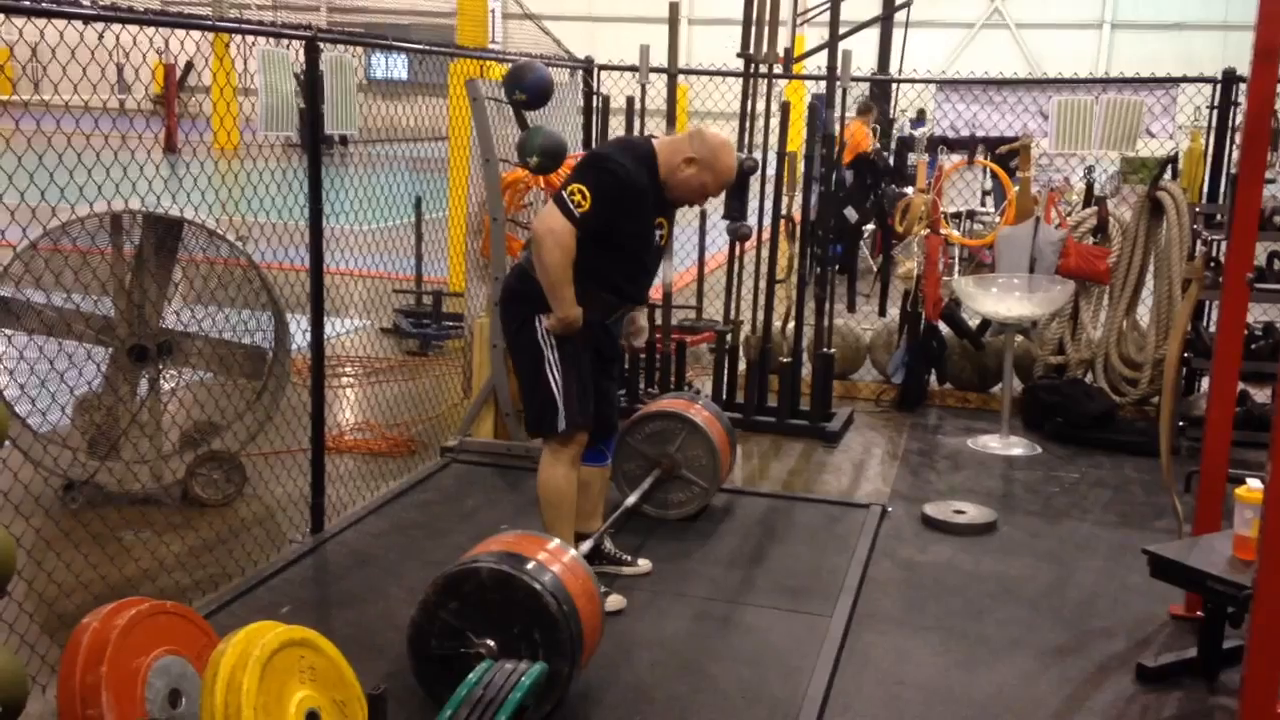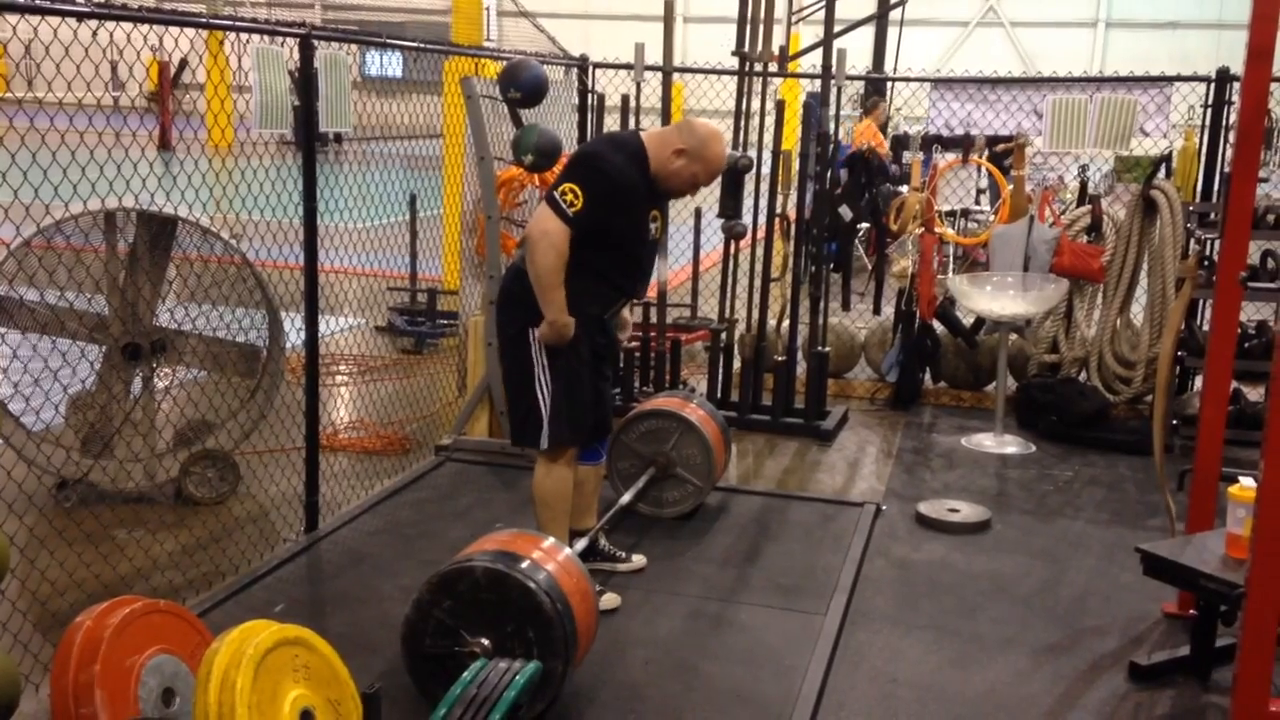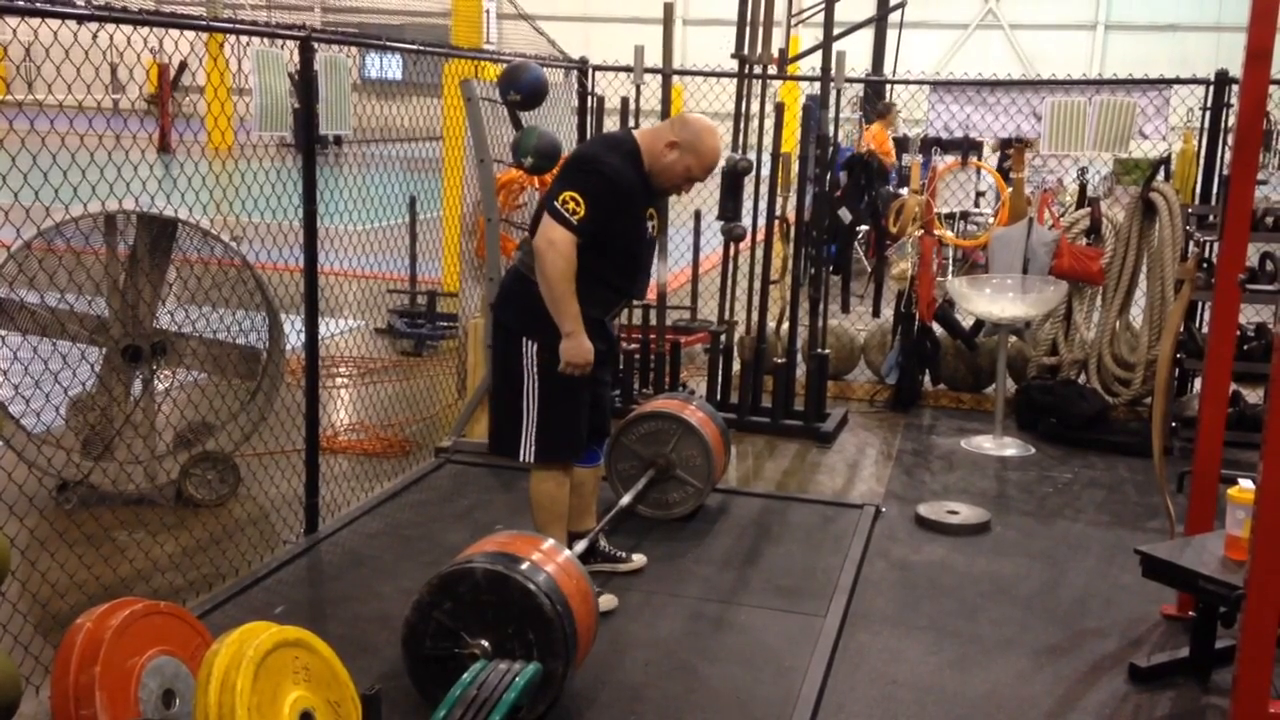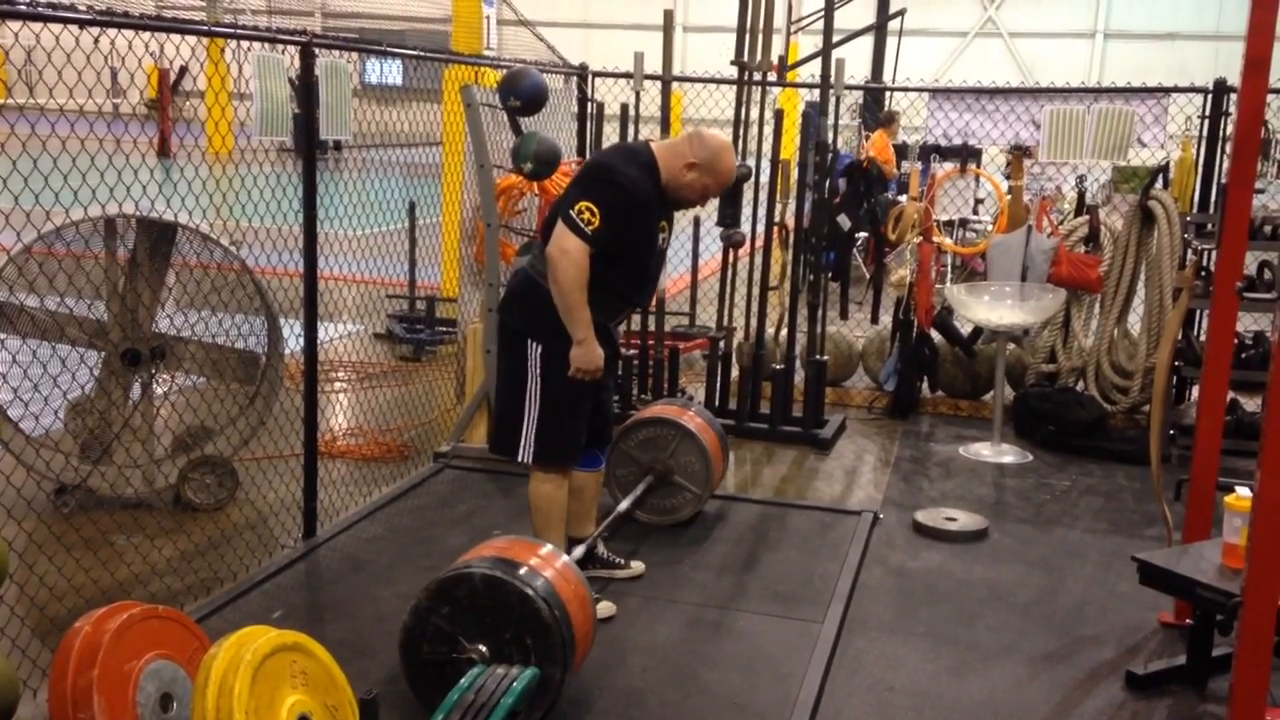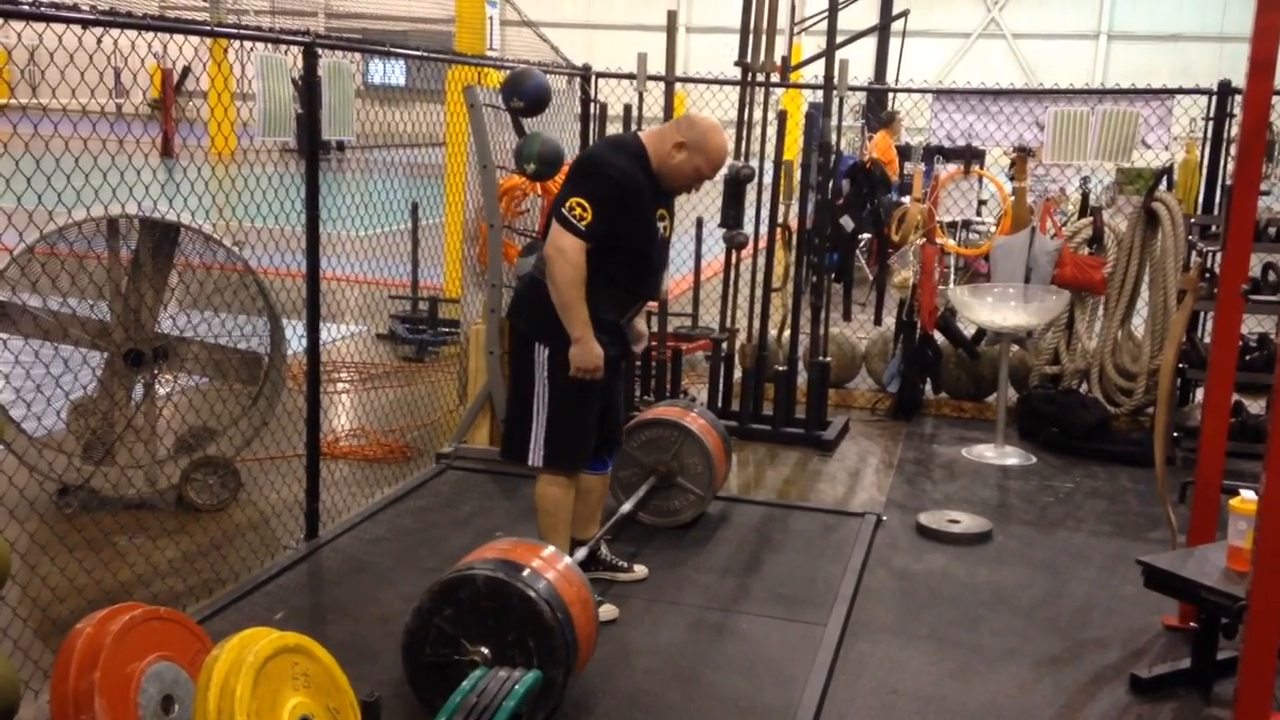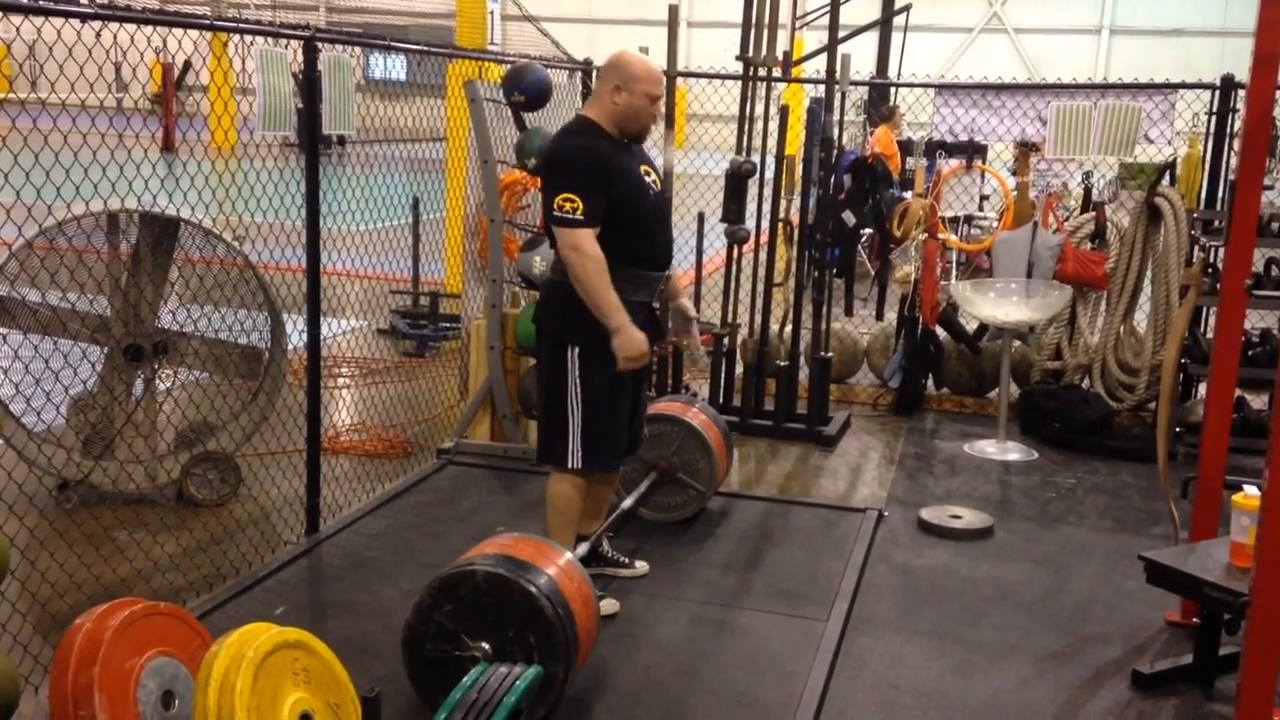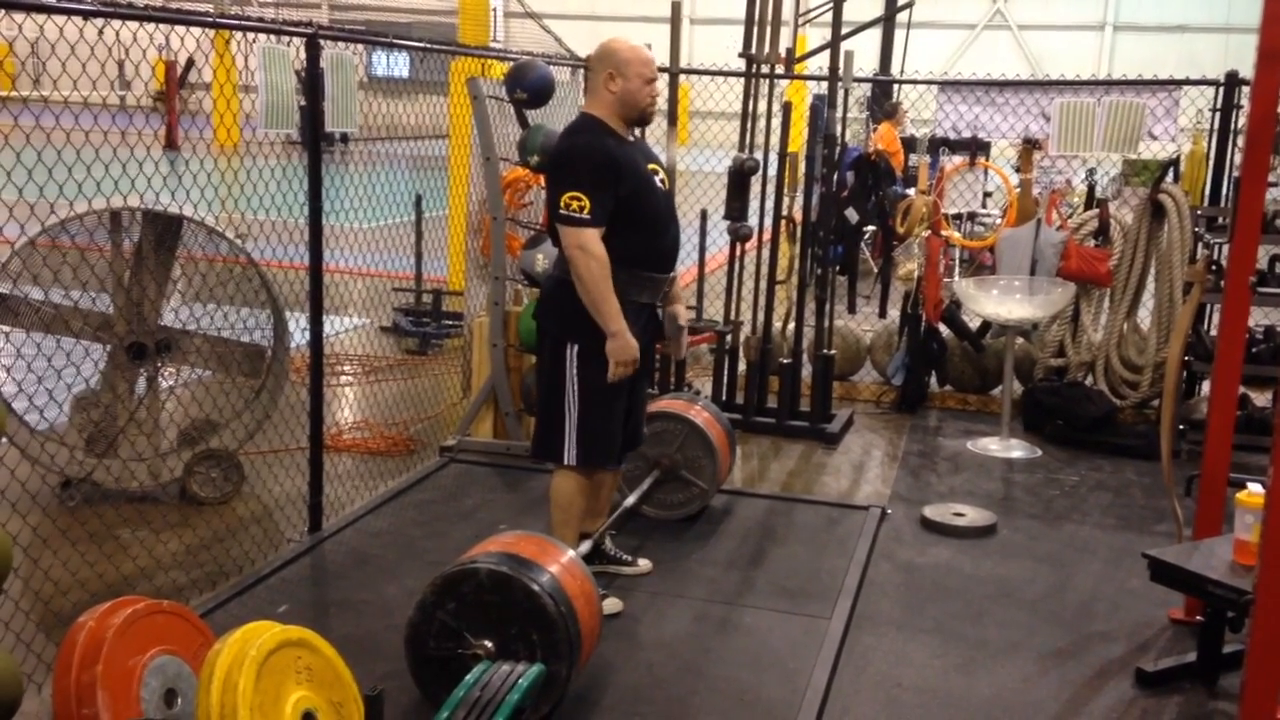
dt=0.7s
person 1, frame 1
left shoulder: (659, 185)
right shoulder: (618, 170)
right elbow: (549, 229)
left wrist: (632, 310)
right wrist: (564, 310)
left hip: (595, 315)
right hip: (548, 311)
left knee: (599, 433)
right knee: (569, 434)
left ankle: (590, 544)
person 1, frame 2
left shoulder: (648, 176)
right shoulder: (608, 166)
right elbow: (545, 232)
left wrist: (618, 307)
right wrist: (554, 318)
left hip: (588, 316)
right hip: (545, 316)
left knee: (592, 433)
right knee: (560, 441)
left ankle: (585, 543)
person 1, frame 3
left shoulder: (642, 175)
right shoulder: (603, 168)
right elbow: (551, 243)
right wrist: (570, 334)
left hip: (586, 321)
right hip: (545, 323)
left knee: (589, 438)
right knee: (554, 449)
left ankle: (585, 544)
person 1, frame 4
left shoulder: (654, 185)
right shoulder: (620, 179)
right elbow: (565, 251)
left wrist: (597, 335)
right wrist: (582, 340)
left hip: (588, 327)
right hip: (549, 326)
left knee: (591, 443)
right knee: (552, 452)
left ankle: (583, 549)
person 1, frame 5
left shoulder: (654, 177)
right shoulder: (610, 170)
right elbow: (563, 249)
left wrist: (632, 316)
right wrist: (580, 339)
left hip: (603, 328)
right hip: (560, 331)
left knee: (599, 447)
right knee: (561, 455)
left ankle: (587, 551)
person 1, frame 6
left shoulder: (626, 147)
right shoulder: (577, 152)
right elbow: (577, 247)
left wrist: (675, 294)
right wrist: (620, 327)
left hip: (629, 317)
right hip: (588, 325)
left knee: (613, 446)
right knee: (577, 455)
left ankle: (589, 546)
person 1, frame 7
left shoulder: (631, 145)
right shoulder: (585, 149)
right elbow: (582, 246)
left wrist: (672, 300)
right wrist: (614, 331)
left hip: (630, 315)
right hip: (590, 322)
left knee: (614, 443)
right knee: (579, 450)
left ankle: (594, 544)
